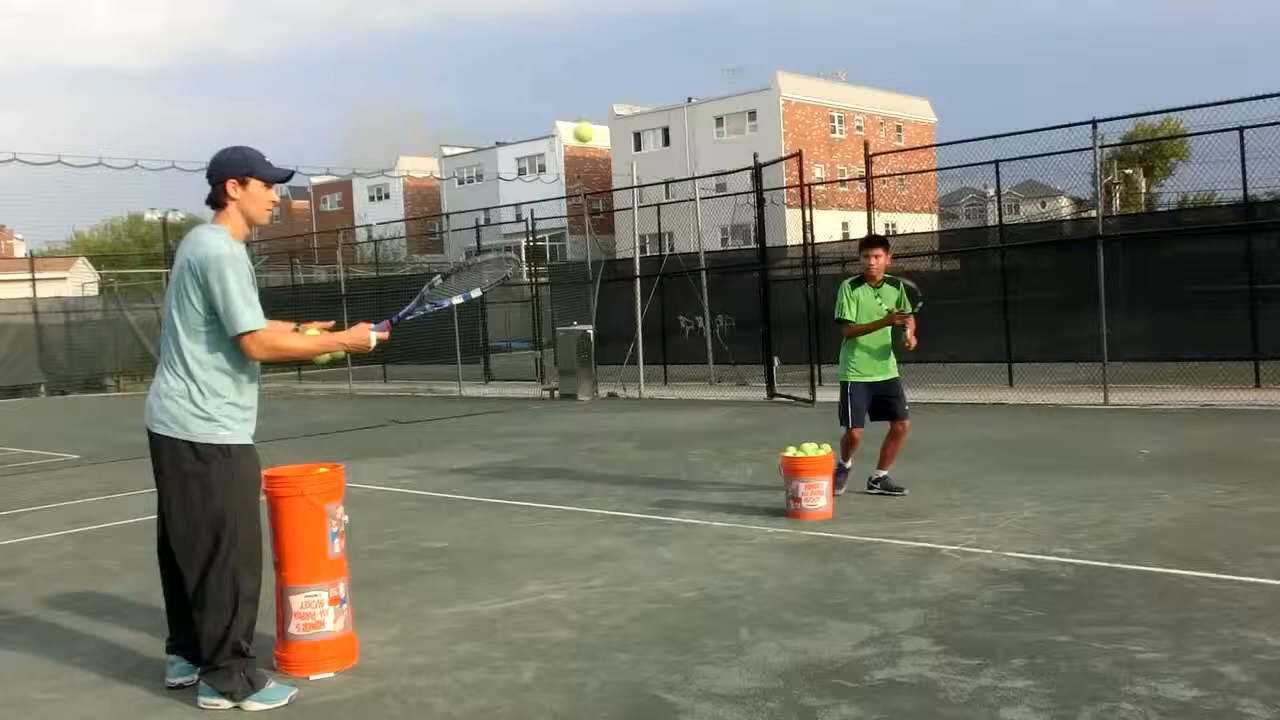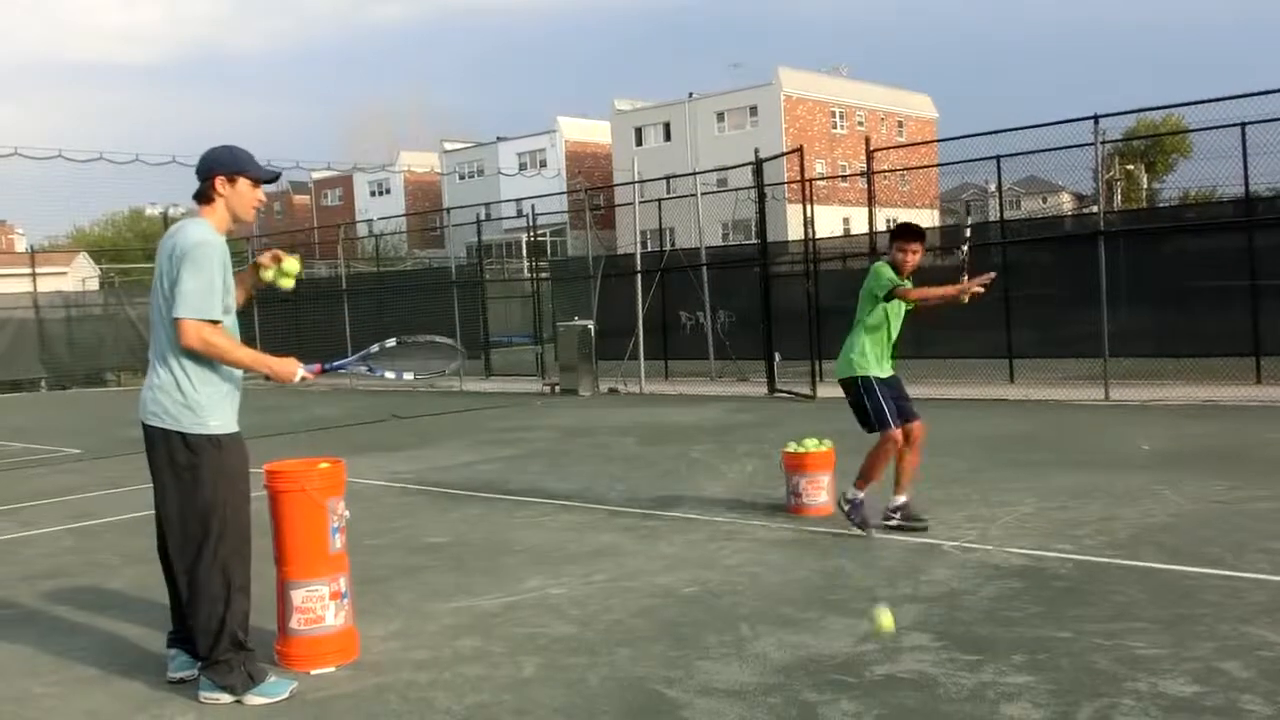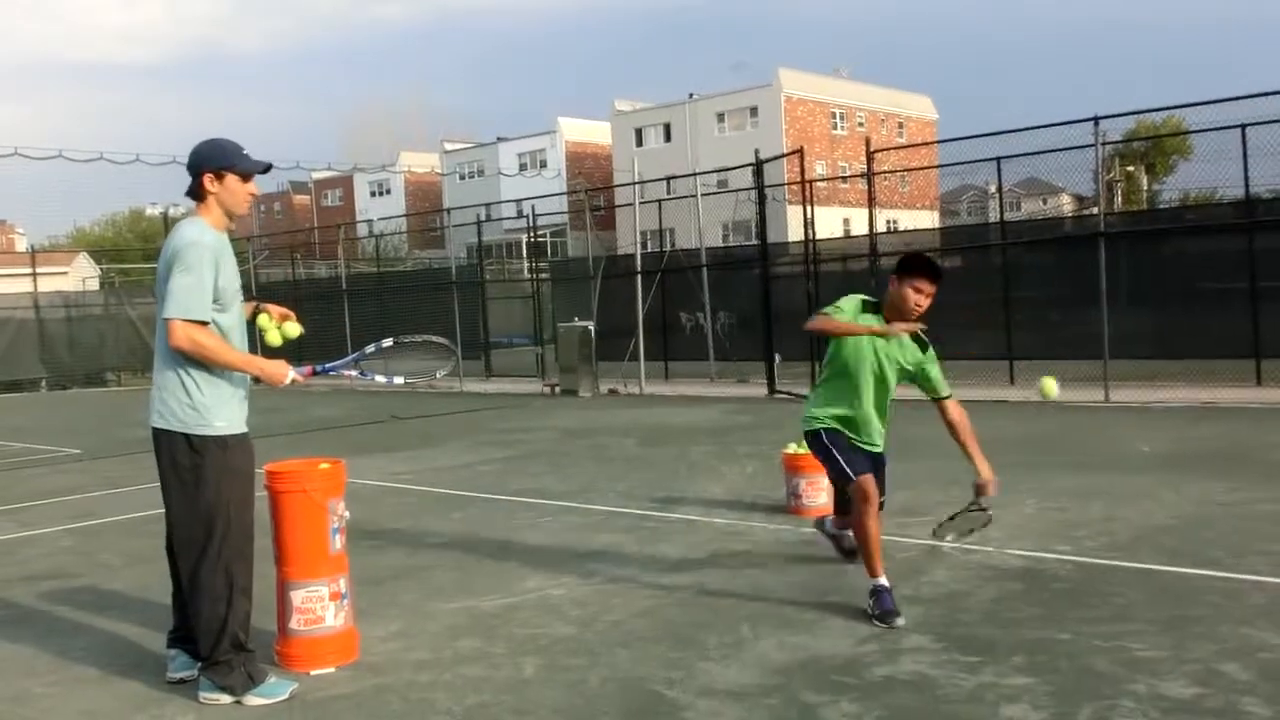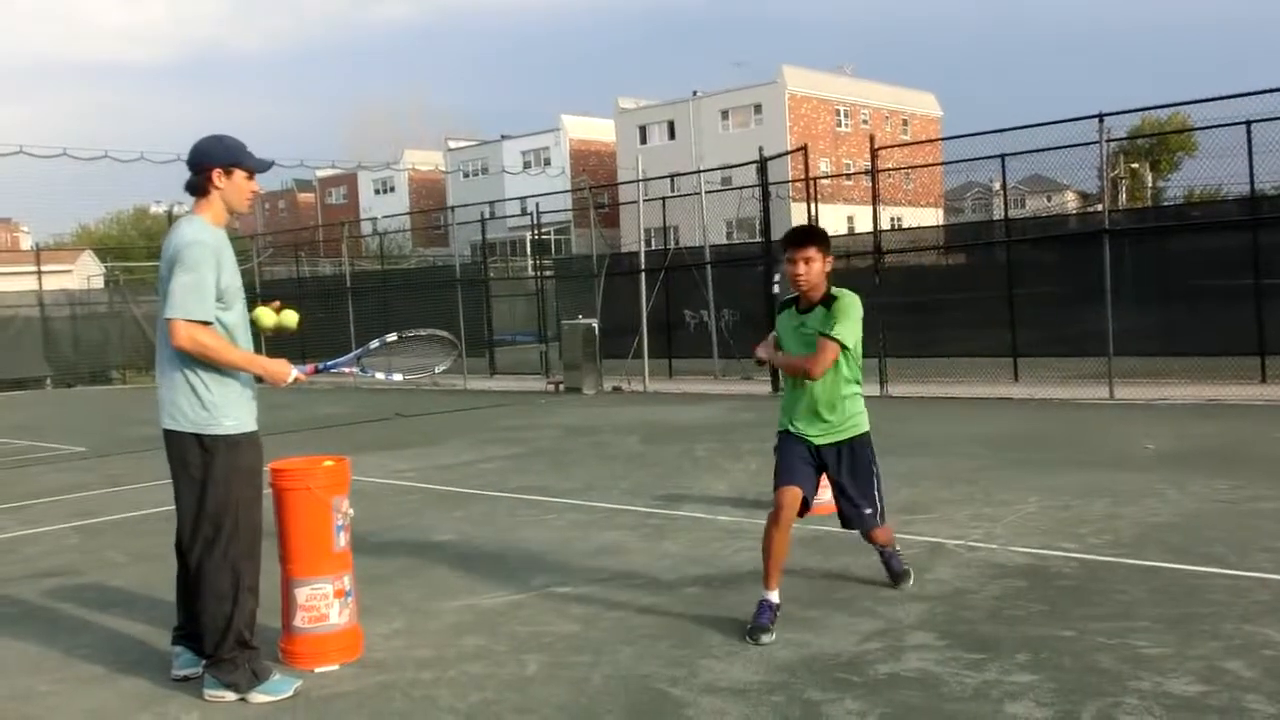
dt=0.7s
person 1, frame 1
left shoulder: (204, 242)
right shoulder: (221, 252)
right elbow: (257, 343)
left wrist: (301, 330)
right wrist: (341, 340)
left hip: (179, 422)
right hip: (209, 430)
left knee: (187, 546)
right knee: (231, 553)
left ankle: (187, 653)
right ankle: (226, 676)
person 1, frame 2
left shoulder: (186, 235)
right shoulder: (202, 242)
right elbow: (195, 333)
left wrist: (255, 272)
right wrist: (271, 365)
left hip: (171, 416)
right hip: (200, 422)
left knee: (186, 537)
right knee: (221, 543)
left ankle: (187, 647)
right ankle: (225, 669)
person 1, frame 3
left shoulder: (204, 239)
right shoulder: (198, 243)
right elbow: (183, 333)
left wrist: (255, 308)
right wrist: (261, 366)
left hip: (190, 420)
right hip: (205, 424)
left knee: (194, 541)
right knee: (223, 546)
left ankle: (187, 648)
right ankle: (226, 671)
person 1, frame 4
left shoulder: (201, 236)
right shoulder: (199, 242)
right elbow: (185, 333)
left wrist: (251, 317)
right wrist: (263, 366)
left hip: (201, 420)
right hip: (216, 423)
left knee: (202, 538)
right knee: (230, 543)
left ankle: (193, 646)
right ankle: (230, 668)
person 2, frame 1
left shoulder: (895, 287)
right shoulder: (849, 288)
left elbow: (907, 316)
right elbow: (847, 331)
left wrist: (909, 332)
right wrist: (883, 322)
left hip: (886, 370)
right hip: (856, 373)
left knee: (901, 424)
right knee: (854, 432)
left ankle: (879, 477)
right ankle: (844, 465)
person 2, frame 2
left shoulder: (904, 281)
right shoulder: (879, 270)
left elbow: (914, 305)
right elbow: (908, 296)
left wrist: (951, 297)
right wrist: (959, 288)
left hip: (882, 368)
right hip: (861, 368)
left knee: (914, 431)
right knee: (892, 437)
left ankle: (898, 506)
right ankle: (854, 496)
person 2, frame 3
left shoulder: (918, 349)
right shoulder: (860, 305)
left elbow: (949, 407)
right elbow: (816, 324)
left wrist: (980, 463)
right wrist: (884, 327)
left hip: (872, 433)
right hip: (828, 422)
left knee: (864, 509)
right knee: (865, 496)
left ankle: (836, 525)
right ankle: (880, 587)
person 2, frame 4
left shoulder: (846, 304)
right shoulder: (784, 313)
left elbow: (815, 368)
left wrist: (768, 355)
left hip: (847, 431)
right hip: (798, 430)
left knee: (872, 529)
right knee: (783, 506)
left ankle: (888, 548)
right ankle: (769, 600)
